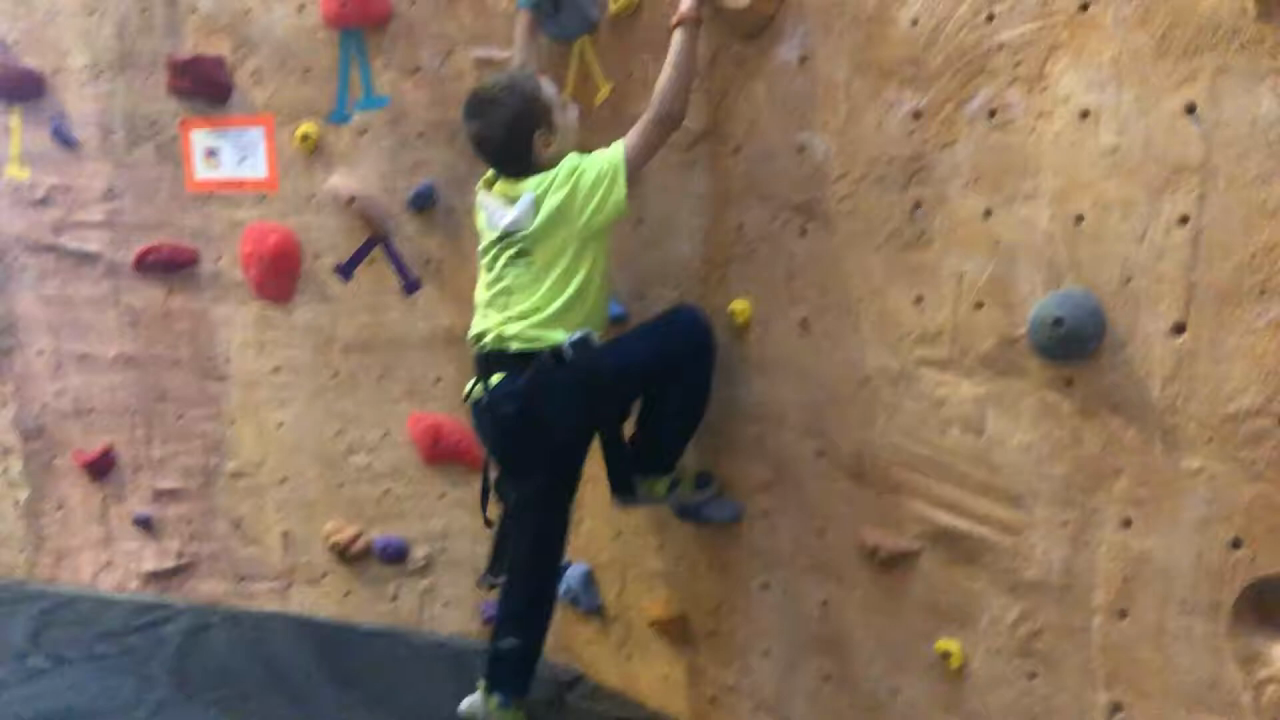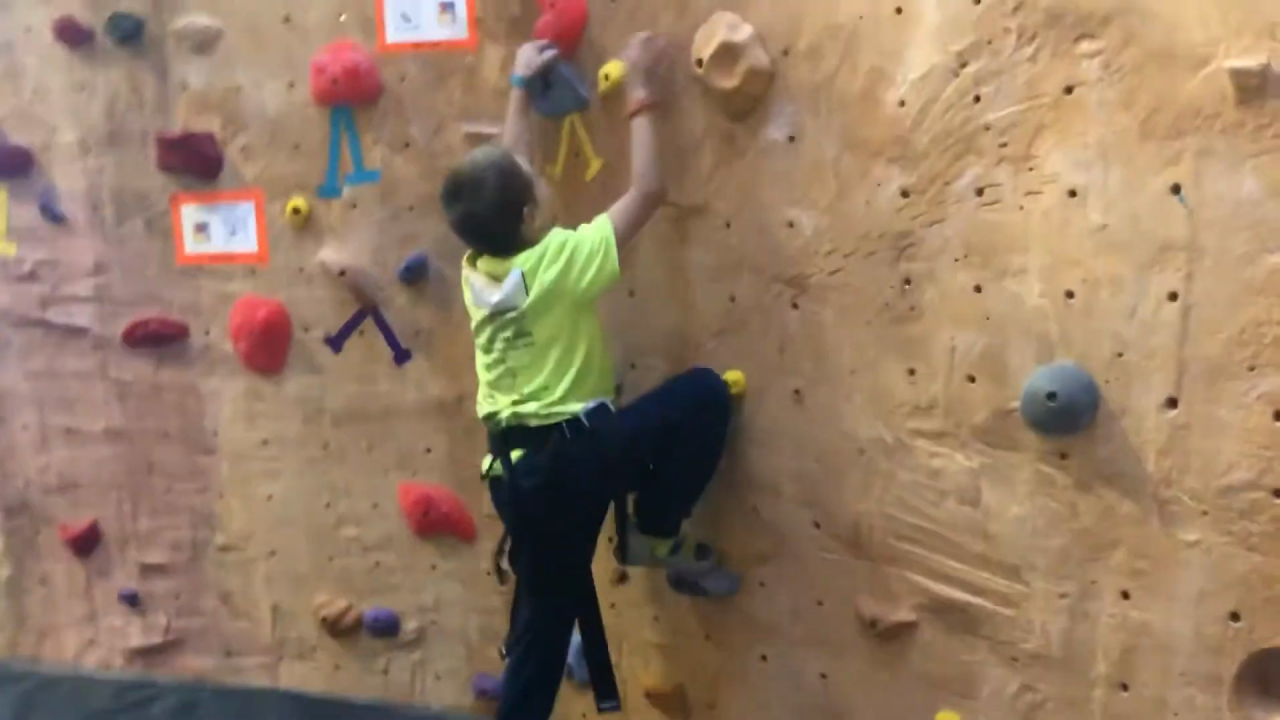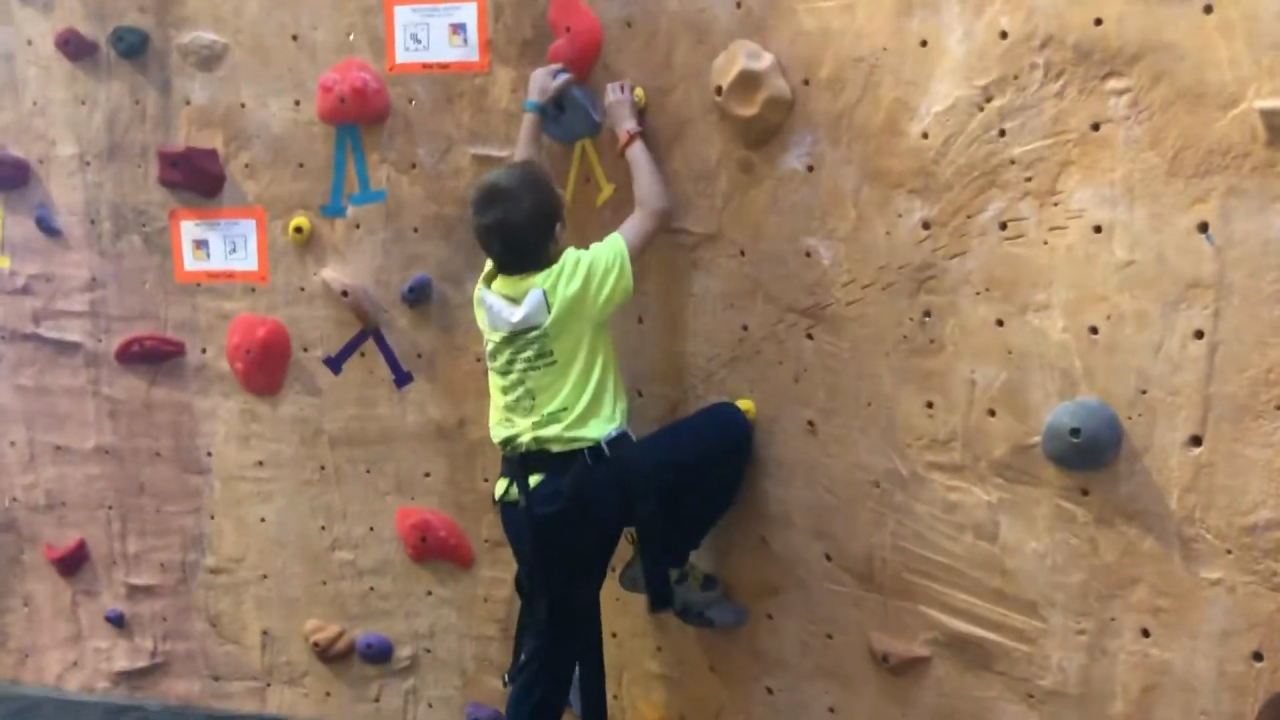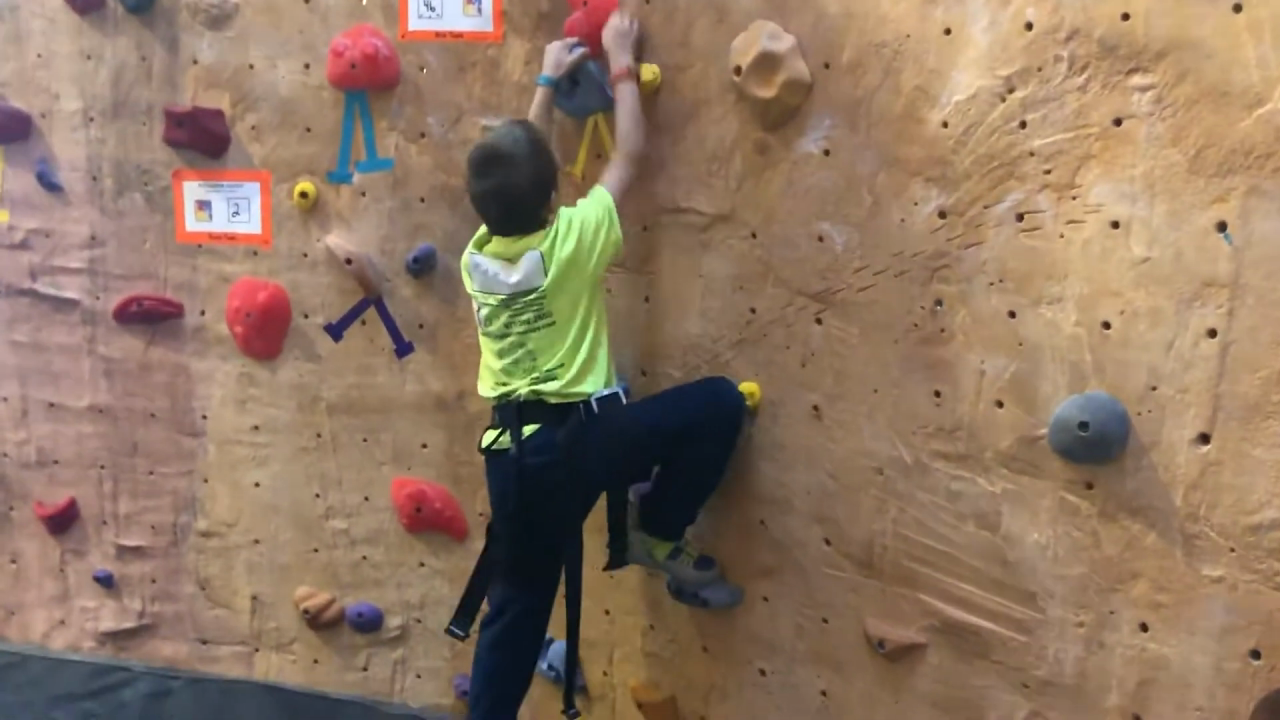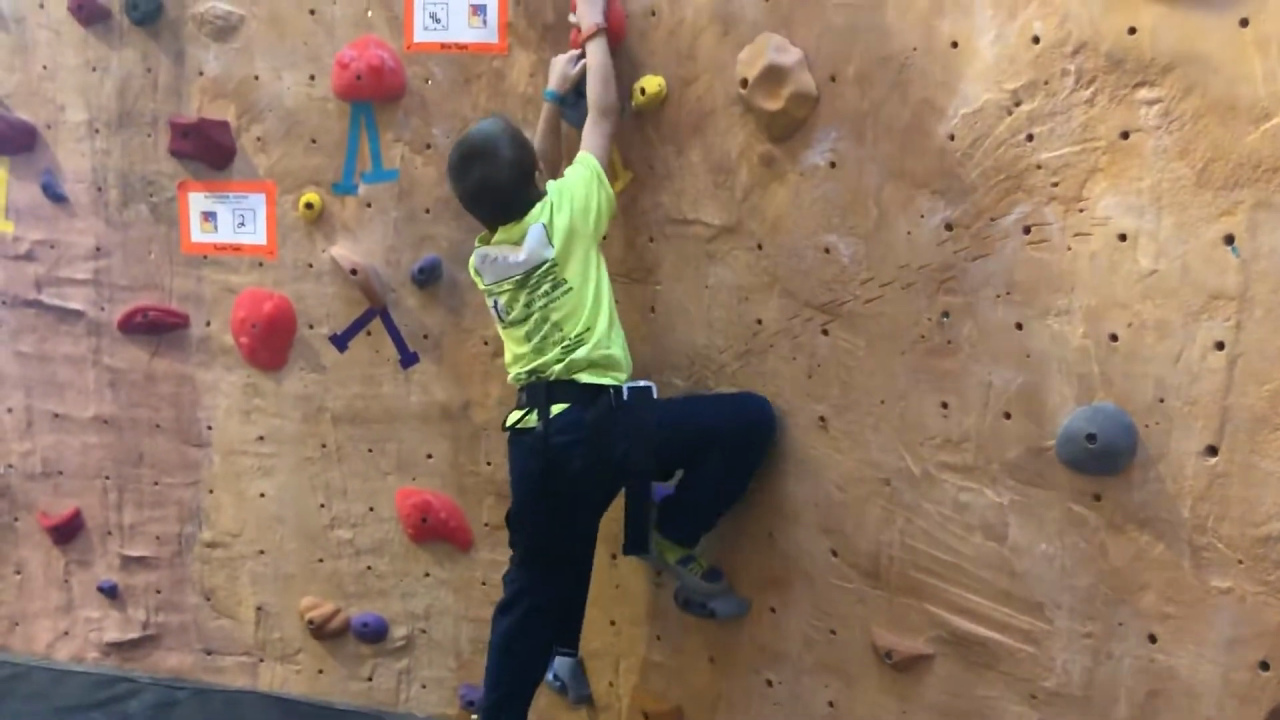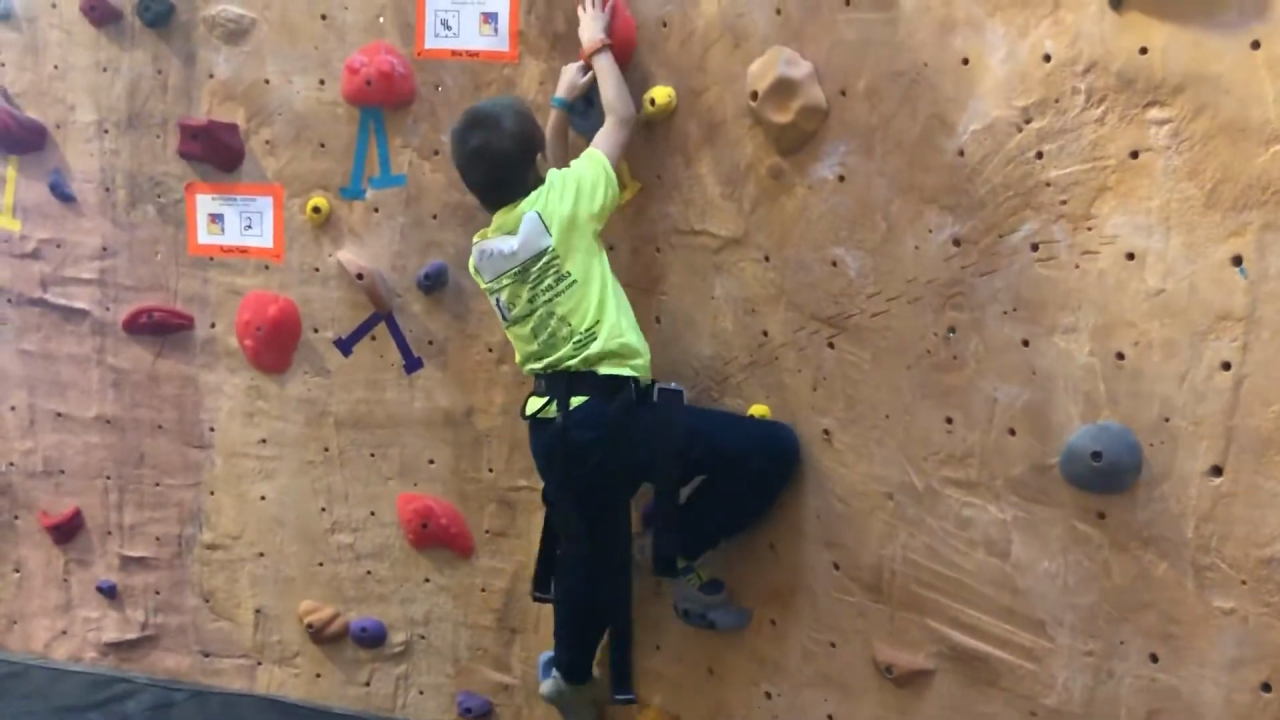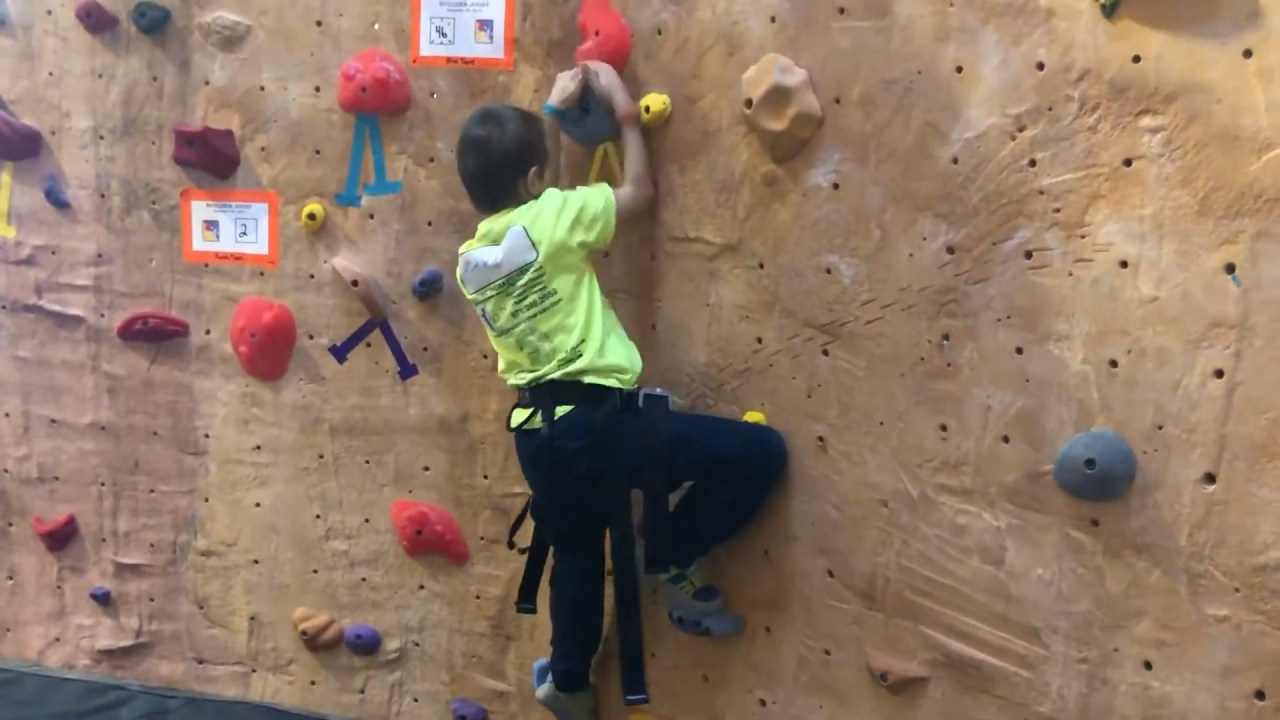
dt=0.4s
person 1, frame 1
left shoulder: (494, 186)
right shoulder: (574, 184)
left elbow: (520, 95)
right elbow: (665, 115)
left hip: (499, 395)
right hip: (552, 387)
left knee: (533, 542)
right knee: (688, 332)
right ankle: (650, 472)
person 1, frame 2
left shoulder: (476, 270)
right shoulder: (559, 262)
left elbow: (502, 174)
right elbow: (646, 189)
left wrist: (521, 85)
right wrist: (644, 97)
left hip: (514, 468)
right hip: (572, 454)
left knee: (545, 610)
right knee: (704, 393)
right ankle: (655, 535)
person 1, frame 3
left shoulder: (488, 288)
right shoulder: (577, 277)
left elbow: (512, 200)
right elbow: (656, 207)
left wrist: (532, 112)
right wrist: (627, 127)
left hip: (525, 495)
right hip: (590, 480)
left knee: (549, 641)
right knee: (727, 428)
right ankle: (661, 565)
person 1, frame 4
left shoulder: (475, 257)
right shoulder: (572, 239)
left elbow: (512, 188)
right elbow: (631, 154)
left wrist: (546, 85)
right wrist: (623, 64)
left hip: (512, 451)
right hip: (580, 437)
left knee: (516, 599)
right knee: (718, 403)
right ankle: (655, 536)
person 1, frame 5
left shoulder: (483, 258)
right shoulder: (562, 213)
left elbow: (530, 190)
right elbow: (605, 113)
left wrist: (552, 94)
left hip: (535, 435)
right hip: (599, 422)
left knee: (535, 586)
right knee: (751, 418)
right ankle: (671, 538)
person 1, frame 6
left shoulder: (484, 250)
right shoulder: (561, 203)
right elbow: (621, 122)
left wrist: (560, 103)
left hip: (552, 425)
right hip: (613, 413)
left knee: (583, 552)
right knee: (773, 449)
right ankle: (676, 552)
person 1, frame 7
left shoulder: (471, 258)
right shoulder: (552, 219)
left elbow: (518, 199)
right elbow: (640, 191)
left wrist: (551, 113)
right wrist: (624, 107)
left hip: (537, 434)
right hip: (599, 422)
left knee: (579, 558)
right knee: (760, 452)
right ankle: (667, 560)
